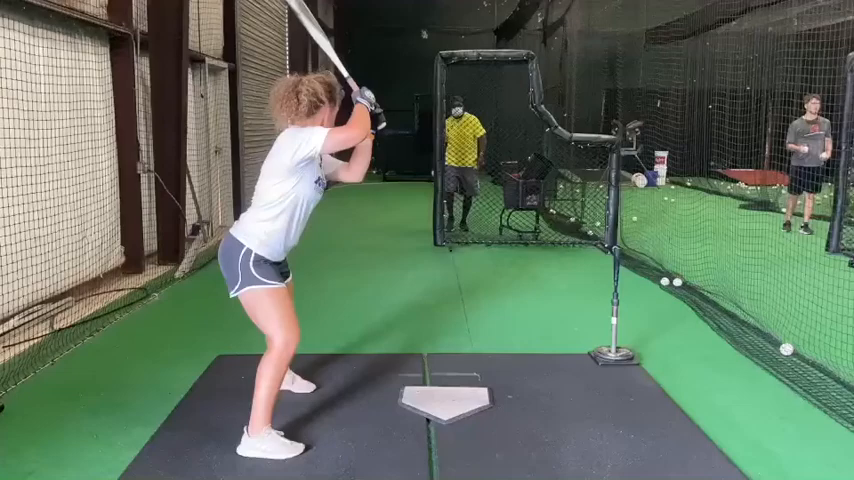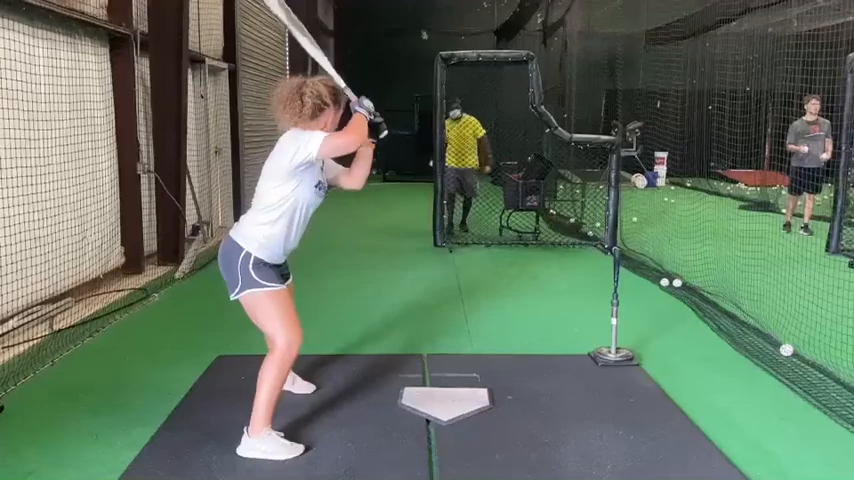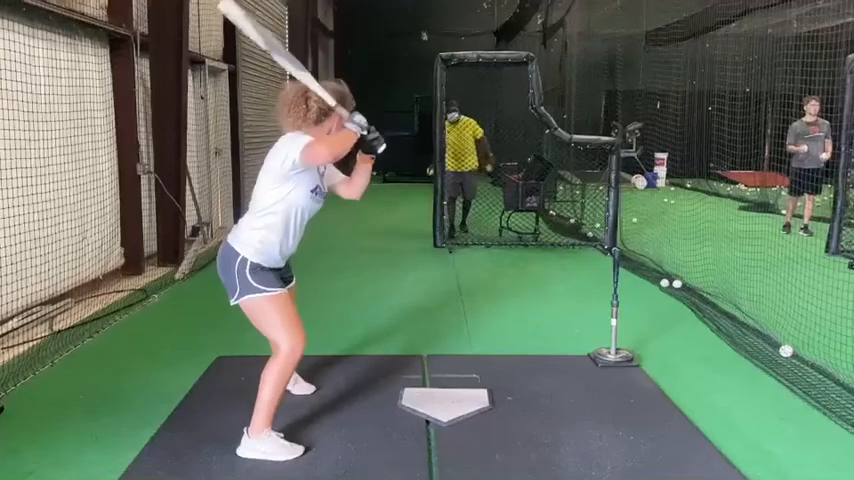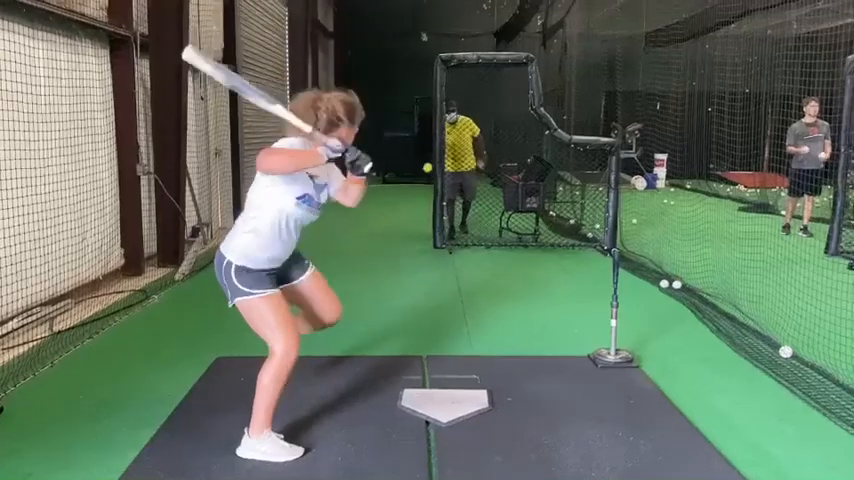
dt=0.2s
person 1, frame 1
left shoulder: (313, 153)
right shoulder: (297, 139)
left elbow: (353, 173)
right elbow: (354, 132)
left wrist: (370, 131)
right wrist: (363, 103)
left hip: (268, 252)
right hip: (248, 253)
left knee: (282, 323)
right knee: (285, 338)
left ankle: (281, 374)
right ankle: (257, 435)
person 1, frame 2
left shoulder: (315, 156)
right shoulder: (297, 141)
left elbow: (354, 180)
right elbow: (349, 140)
left wrist: (370, 137)
right wrist: (362, 113)
left hip: (268, 255)
right hip: (247, 256)
left knee: (282, 324)
right knee: (288, 338)
left ankle: (282, 375)
right ankle: (257, 436)
person 1, frame 3
left shoulder: (319, 159)
right shoulder: (294, 144)
left elbow: (353, 191)
right elbow: (323, 152)
left wrist: (368, 151)
right wrist: (354, 132)
left hip: (273, 259)
right hip: (246, 261)
left knee: (289, 330)
right knee: (291, 343)
left ankle: (284, 376)
right ankle: (257, 437)
person 1, frame 4
left shoulder: (329, 165)
right shoulder: (294, 148)
left elbow: (352, 199)
right elbow: (265, 162)
left wrist: (357, 171)
right wrist: (326, 153)
left hip: (283, 258)
right hip: (243, 263)
left knee: (330, 314)
right knee: (286, 346)
left ankle: (295, 317)
right ankle: (256, 437)
person 2, frame 1
left shoulder: (825, 123)
right shoulder: (796, 124)
left elbow: (828, 140)
right elbow: (788, 145)
left wrist: (828, 152)
right wrist: (798, 148)
left hip: (816, 165)
right hip: (798, 164)
left knee: (811, 195)
right knee: (794, 194)
left ankle: (805, 224)
right ankle: (787, 221)
person 2, frame 2
left shoulder: (825, 124)
right shoulder: (796, 125)
left elbow: (828, 141)
right elbow: (789, 146)
left wrist: (828, 153)
right wrist: (798, 148)
left hip: (816, 166)
right hip: (799, 165)
left knee: (811, 195)
right knee: (794, 195)
left ankle: (805, 225)
right ankle: (787, 222)
person 2, frame 3
left shoulder: (825, 125)
right shoulder: (796, 126)
left elbow: (828, 142)
right elbow: (788, 146)
left wrist: (828, 153)
right wrist: (798, 149)
left hip: (816, 167)
right hip: (799, 166)
left knee: (811, 196)
right knee: (794, 196)
left ankle: (805, 226)
right ankle: (787, 223)
person 2, frame 4
left shoulder: (824, 126)
right shoulder: (795, 127)
left elbow: (828, 143)
right elbow: (788, 148)
left wrist: (827, 154)
right wrist: (798, 150)
left hip: (816, 167)
right hip: (798, 167)
left knee: (810, 197)
right knee: (793, 197)
left ankle: (804, 227)
right ankle: (787, 224)
person 3, frame 1
left shoulder: (472, 120)
right shoulder: (447, 123)
left elbow: (482, 138)
right elbow: (444, 143)
left wrist: (481, 156)
left hip: (469, 164)
right hip: (451, 164)
left knee: (468, 195)
right knee: (448, 192)
left ankle: (463, 221)
right ankle: (450, 217)
person 3, frame 2
left shoulder: (472, 121)
right shoulder: (446, 124)
left elbow: (483, 139)
left wrist: (487, 159)
left hip: (469, 166)
right hip: (451, 166)
left knee: (468, 196)
right knee: (450, 194)
left ankle: (463, 221)
right ankle: (450, 223)
person 3, frame 3
left shoulder: (470, 123)
right shoulder: (444, 128)
left elbow: (482, 140)
left wrist: (489, 158)
left hip: (470, 168)
right hip: (452, 169)
left knee: (469, 198)
right knee: (451, 197)
left ankle: (463, 223)
right ankle: (451, 226)
person 3, frame 4
left shoulder: (468, 122)
left elbow: (478, 137)
left wrist: (481, 157)
left hip: (469, 167)
right hip: (450, 169)
left knee: (468, 198)
right knee: (450, 199)
left ankle: (463, 222)
right ankle: (451, 227)
